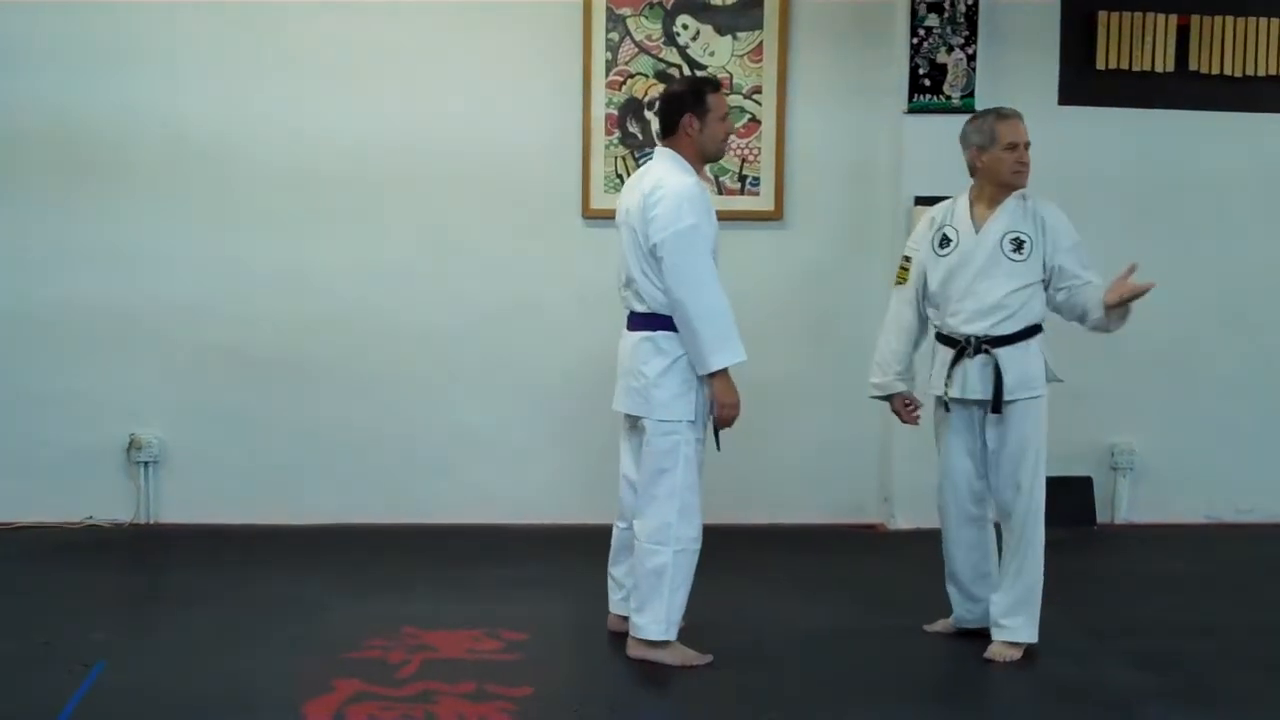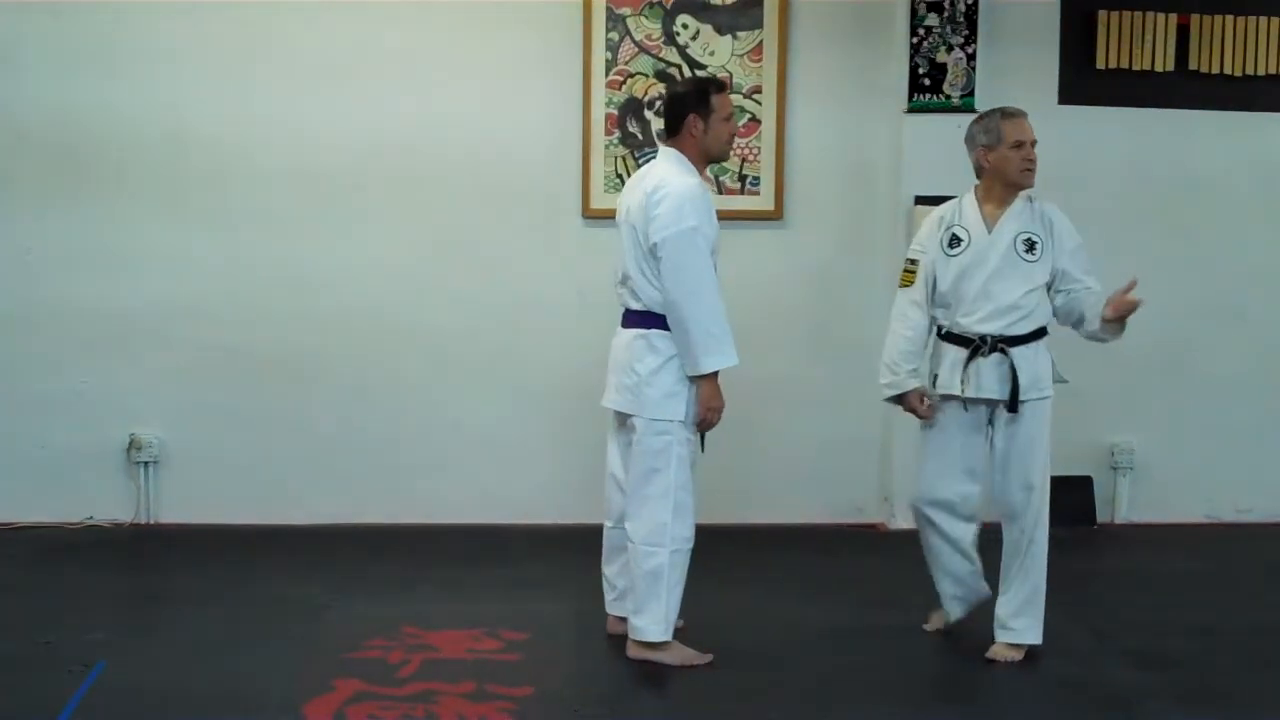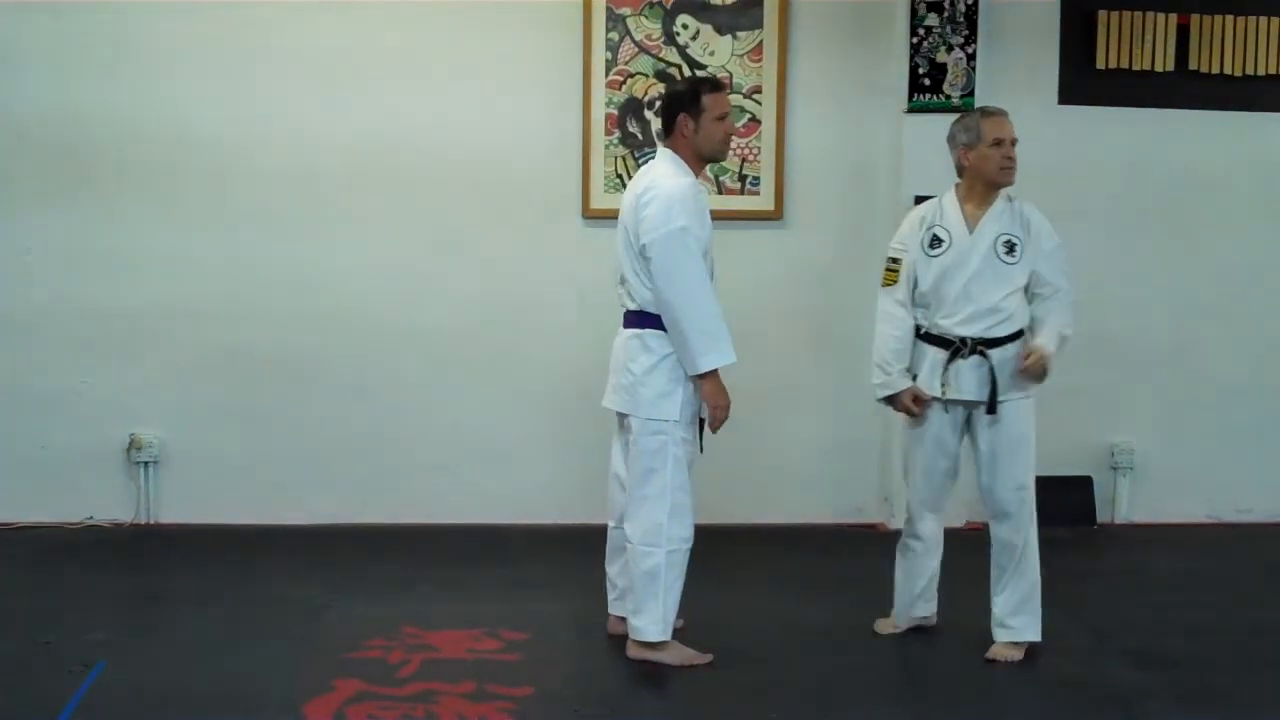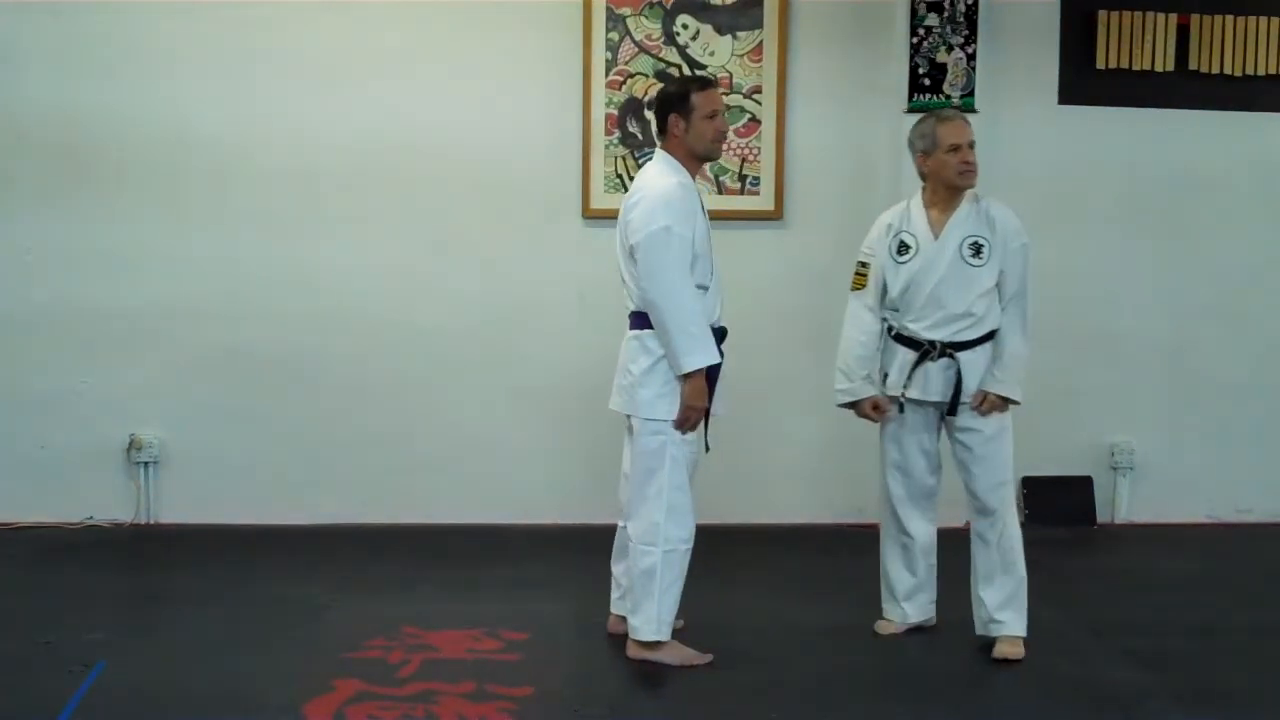
dt=0.3s
person 1, frame 1
left shoulder: (645, 181)
right shoulder: (681, 192)
right elbow: (695, 293)
right wrist: (720, 374)
left hip: (646, 348)
right hip: (672, 357)
left knee: (641, 494)
right knee: (671, 504)
left ankle: (627, 607)
right ankle: (651, 633)
person 1, frame 2
left shoulder: (647, 180)
right shoulder: (684, 193)
right elbow: (691, 293)
right wrist: (707, 377)
left hip: (639, 347)
right hip: (665, 358)
left knee: (631, 495)
right knee: (663, 505)
left ankle: (624, 608)
right ankle: (649, 634)
person 1, frame 3
left shoulder: (656, 181)
right shoulder: (676, 192)
right elbow: (684, 294)
right wrist: (711, 375)
left hip: (648, 354)
right hip: (665, 361)
left knee: (635, 496)
right knee: (662, 506)
left ankle: (627, 609)
right ankle: (649, 634)
person 1, frame 4
left shoulder: (668, 185)
right shoulder: (666, 193)
right elbow: (669, 294)
left wrist: (692, 369)
right wrist: (694, 375)
left hip: (661, 359)
right hip: (667, 363)
left knee: (645, 496)
right knee: (664, 505)
left ankle: (628, 609)
right ankle: (648, 634)
person 2, frame 1
left shoulder: (1044, 220)
right shoulder: (938, 221)
left elbow: (1071, 291)
right elbow: (907, 305)
left wrist: (1109, 301)
right wrist: (892, 379)
left hip: (1016, 375)
right hip: (954, 374)
left knee: (1018, 503)
right knee: (958, 502)
left ankle: (1013, 625)
right ankle: (971, 608)
person 2, frame 2
left shoulder: (1049, 222)
right shoulder: (942, 221)
left elbow: (1071, 296)
right elbow: (913, 305)
left wrist: (1106, 312)
right wrist: (904, 378)
left hip: (1022, 375)
right hip: (957, 373)
left knee: (1023, 504)
right knee: (938, 497)
left ankle: (1017, 626)
right ankle: (960, 593)
person 2, frame 3
left shoulder: (1030, 223)
right shoulder: (921, 221)
left elbow: (1053, 297)
right elbow: (895, 307)
left wrist: (1044, 345)
right wrist: (895, 379)
left hip: (1004, 375)
right hip: (935, 373)
left knee: (1010, 503)
right knee: (924, 497)
left ankle: (1014, 626)
right ankle: (911, 605)
person 2, frame 4
left shoulder: (1000, 222)
right shoulder: (891, 226)
left elbow: (1014, 309)
right elbow: (865, 311)
left wrist: (1005, 383)
right wrist: (859, 386)
left hip: (976, 376)
right hip: (908, 375)
left knee: (992, 498)
right knee: (906, 497)
left ankle: (1004, 622)
right ankle: (909, 606)
